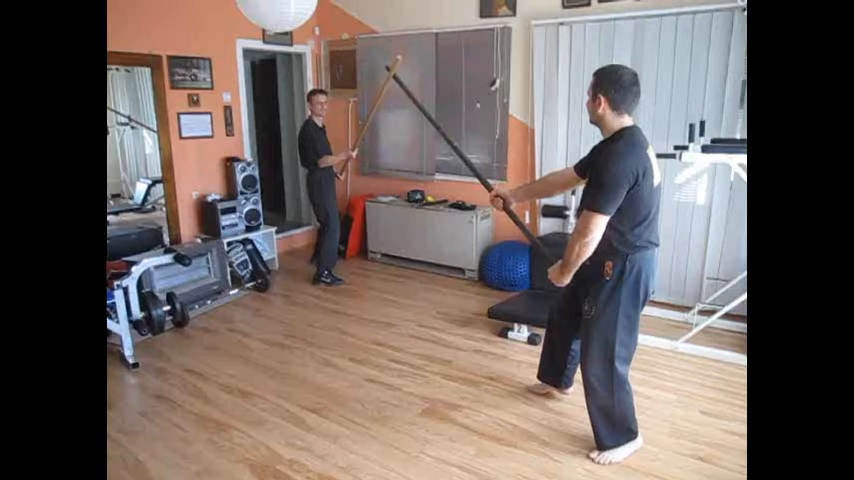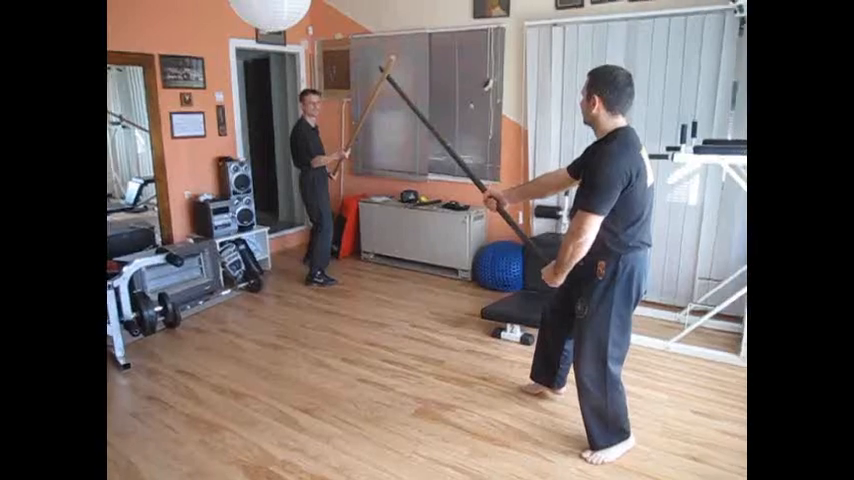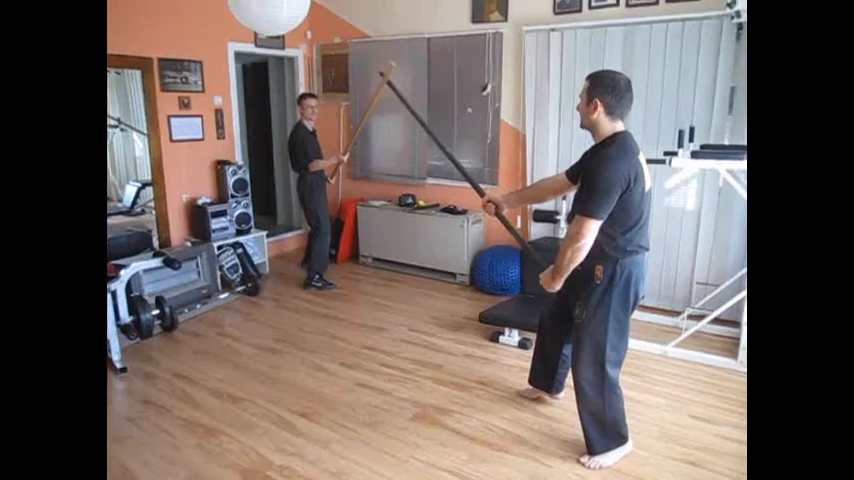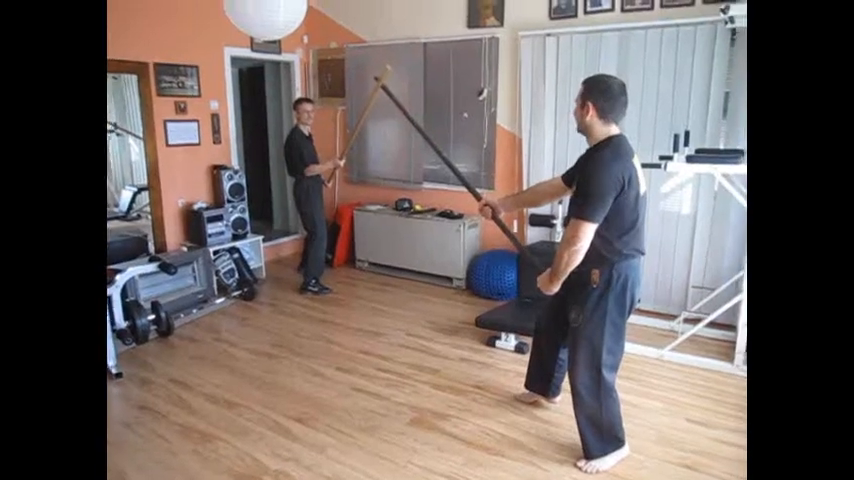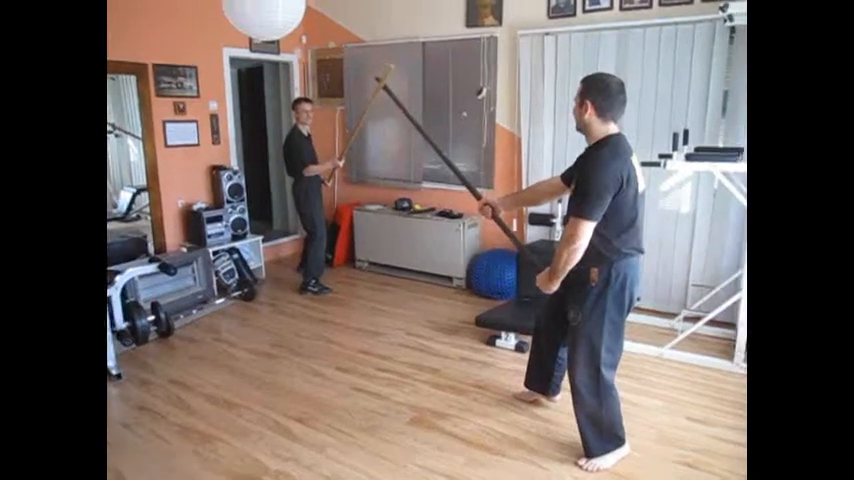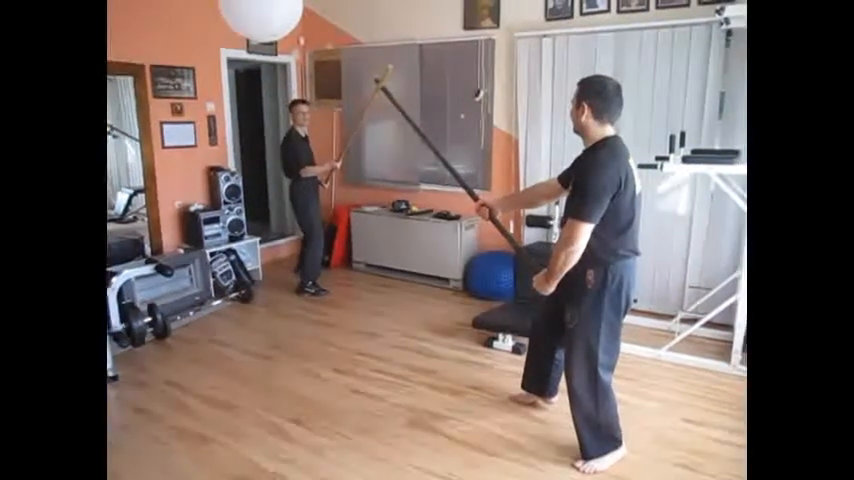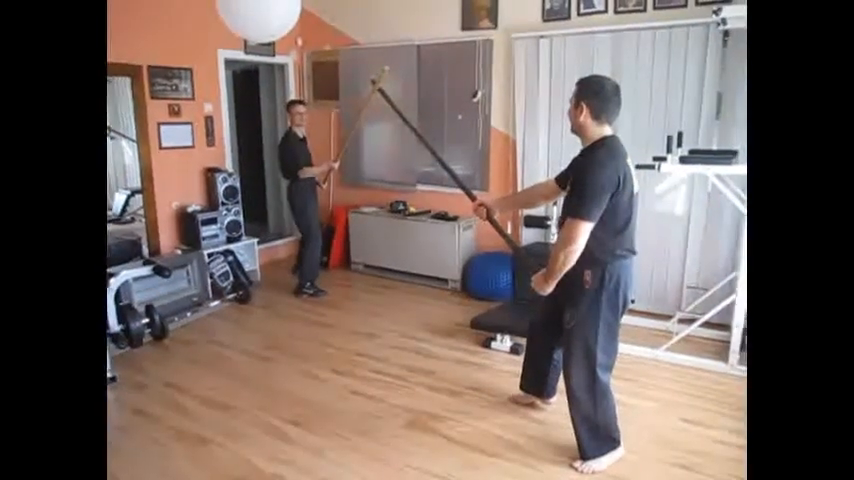
dt=0.3s
person 1, frame 1
left shoulder: (619, 156)
right shoulder: (621, 144)
left elbow: (589, 230)
right elbow: (566, 178)
left wrist: (564, 270)
right wrist: (516, 195)
left hip: (623, 267)
right hip: (608, 259)
left knee: (602, 355)
right knee: (564, 316)
left ankle: (621, 437)
right ankle: (557, 379)
person 1, frame 2
left shoulder: (613, 157)
right shoulder: (613, 145)
left elbow: (582, 232)
right elbow: (559, 179)
left wrist: (558, 271)
right wrist: (509, 196)
left hip: (615, 268)
right hip: (601, 260)
left knee: (595, 355)
right knee: (556, 316)
left ankle: (613, 437)
right ankle: (549, 379)
person 1, frame 3
left shoulder: (611, 161)
right shoulder: (610, 149)
left elbow: (581, 235)
right elbow: (557, 184)
left wrist: (556, 275)
right wrist: (507, 200)
left hip: (613, 271)
right hip: (599, 264)
left knee: (593, 359)
right knee: (554, 321)
left ankle: (611, 441)
right ankle: (547, 384)
person 1, frame 4
left shoulder: (605, 164)
right shoulder: (607, 153)
left elbow: (577, 239)
right elbow: (554, 188)
left wrist: (553, 278)
right wrist: (504, 204)
left hip: (609, 275)
right hip: (595, 268)
left knee: (590, 363)
right knee: (551, 325)
left ankle: (608, 445)
right ankle: (544, 388)
person 1, frame 5
left shoulder: (604, 162)
right shoulder: (606, 151)
left elbow: (576, 238)
right elbow: (553, 187)
left wrist: (552, 277)
right wrist: (503, 203)
left hip: (607, 274)
right hip: (593, 267)
left knee: (589, 361)
right knee: (550, 324)
left ankle: (608, 444)
right ankle: (544, 387)
person 1, frame 6
left shoulder: (601, 164)
right shoulder: (601, 154)
left elbow: (573, 239)
right elbow: (551, 189)
left wrist: (549, 278)
right wrist: (500, 204)
left hip: (603, 275)
right hip: (589, 269)
left knee: (586, 363)
right knee: (547, 326)
left ankle: (605, 446)
right ankle: (540, 389)
person 1, frame 7
left shoulder: (601, 164)
right shoulder: (598, 154)
left elbow: (573, 240)
right elbow: (549, 190)
left wrist: (548, 278)
right wrist: (498, 205)
left hip: (601, 276)
right hip: (586, 270)
left knee: (585, 363)
right knee: (544, 328)
left ankle: (603, 446)
right ankle: (539, 390)
person 2, frame 1
left shoulder: (319, 127)
right shoulder: (309, 130)
right elbow: (320, 161)
left wrist: (333, 169)
right wrist: (344, 156)
left hip: (325, 179)
right hip: (318, 181)
left knee: (326, 222)
right knee: (332, 225)
left ankle: (318, 255)
right ankle: (323, 272)
person 2, frame 2
left shoulder: (312, 127)
right shoulder: (301, 130)
right elbow: (313, 161)
left wrist: (326, 168)
right wrist: (336, 156)
left hip: (318, 179)
right hip: (311, 181)
left knee: (319, 222)
right knee: (325, 225)
left ankle: (311, 256)
right ankle: (316, 273)
person 2, frame 3
left shoulder: (310, 131)
right shoulder: (299, 134)
right elbow: (311, 165)
left wrist: (324, 173)
right wrist: (335, 160)
left hip: (316, 183)
right hip: (309, 184)
left knee: (318, 226)
right knee: (323, 229)
left ankle: (309, 259)
right ankle: (314, 276)
person 2, frame 4
left shoulder: (306, 135)
right shoulder: (295, 138)
right elbow: (307, 170)
left wrist: (321, 176)
right wrist: (331, 165)
left hip: (312, 188)
right hip: (305, 189)
left knee: (314, 231)
right knee: (319, 234)
left ankle: (306, 264)
right ankle: (310, 281)
person 2, frame 5
left shoulder: (305, 135)
right shoulder: (294, 139)
right elbow: (305, 170)
left wrist: (321, 175)
right wrist: (330, 165)
left hip: (311, 188)
right hip: (305, 189)
left knee: (314, 231)
right knee: (318, 234)
left ankle: (305, 265)
right ankle: (310, 281)
person 2, frame 6
left shoulder: (303, 137)
right shoulder: (291, 140)
right elbow: (302, 171)
left wrist: (318, 176)
right wrist: (328, 167)
left hip: (309, 189)
right hip: (302, 191)
left knee: (311, 233)
right knee: (316, 236)
left ankle: (303, 266)
right ankle: (307, 283)
person 2, frame 7
left shoulder: (300, 137)
right shoulder: (289, 141)
right elbow: (300, 172)
left wrist: (316, 176)
right wrist: (325, 167)
left hip: (306, 190)
right hip: (300, 192)
left knee: (309, 234)
right knee: (314, 237)
left ankle: (301, 267)
right ankle: (305, 284)
